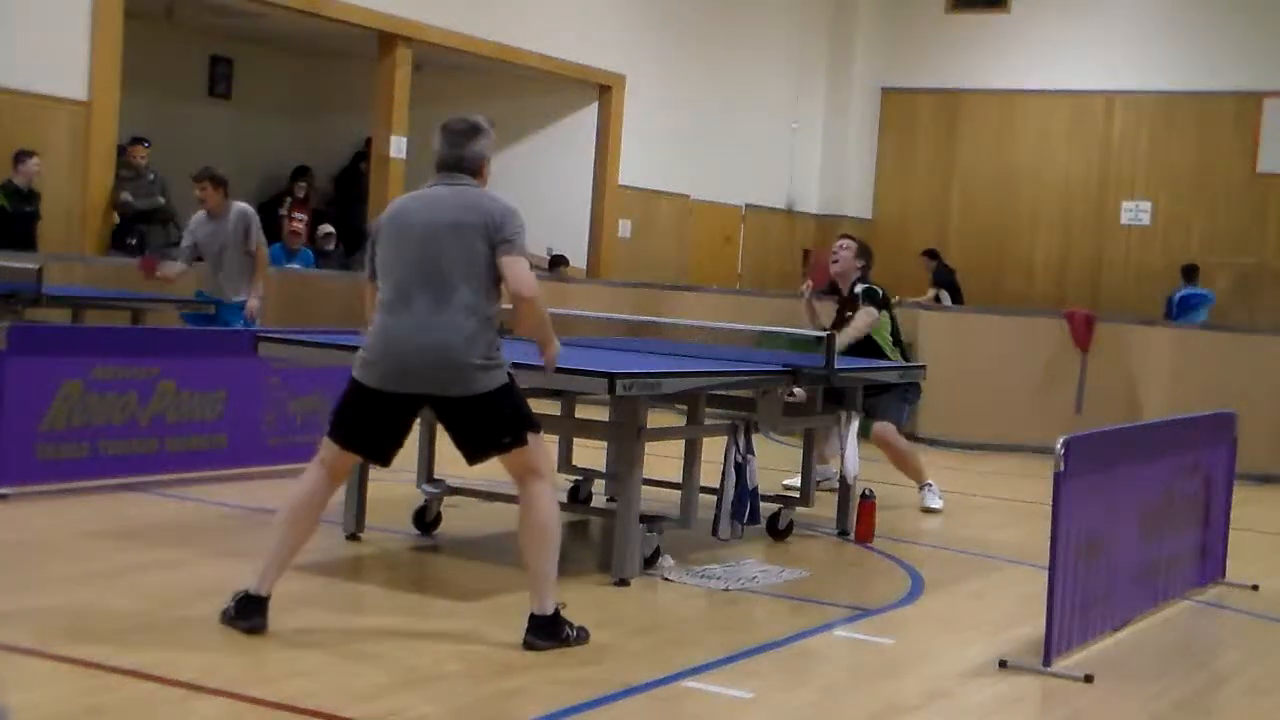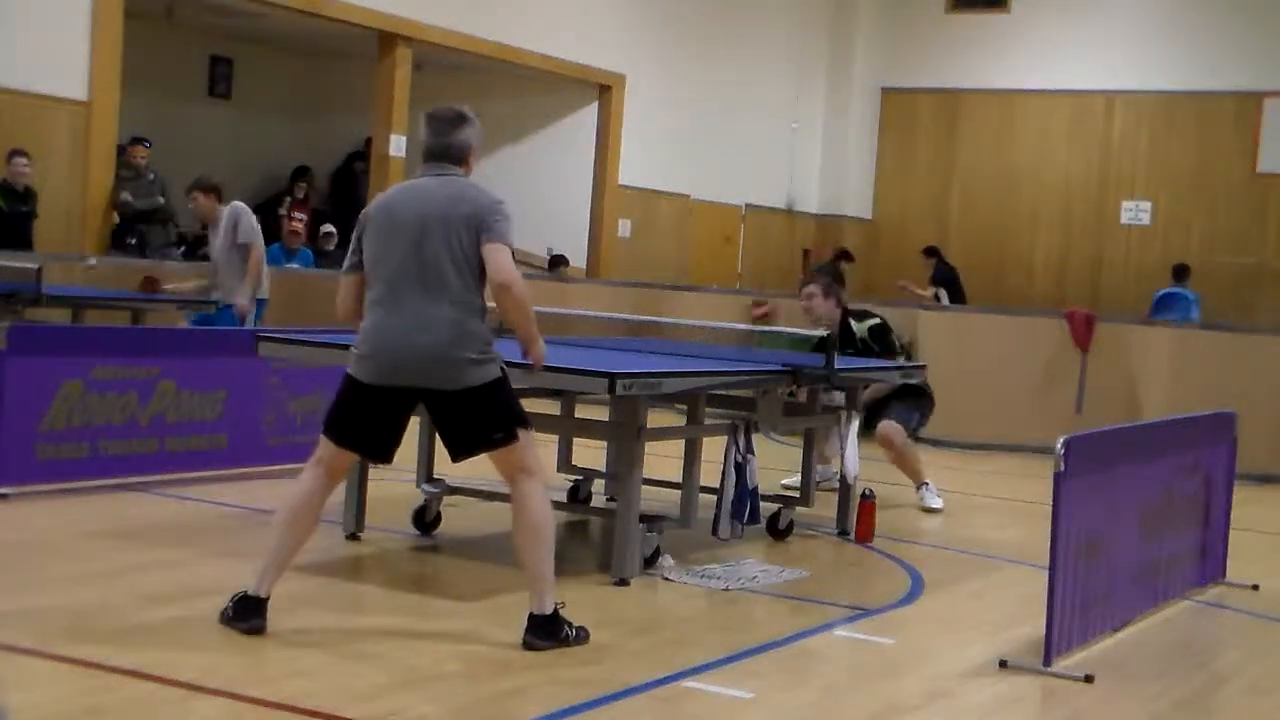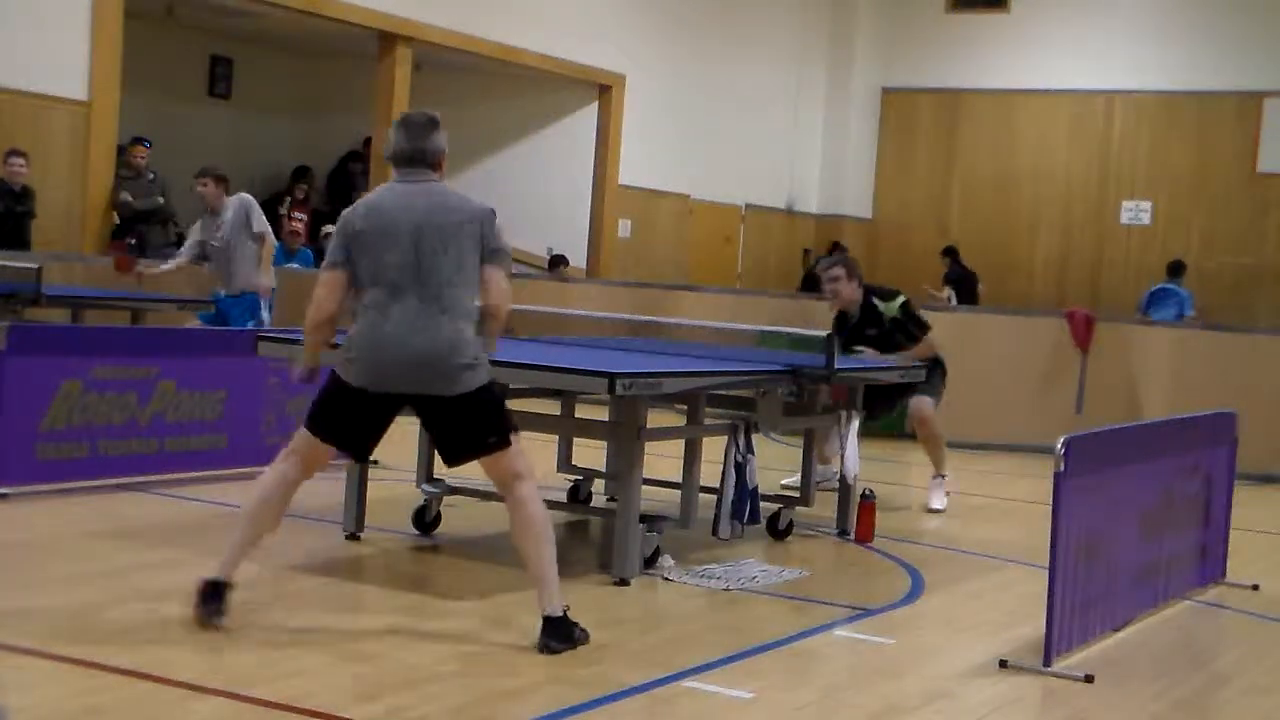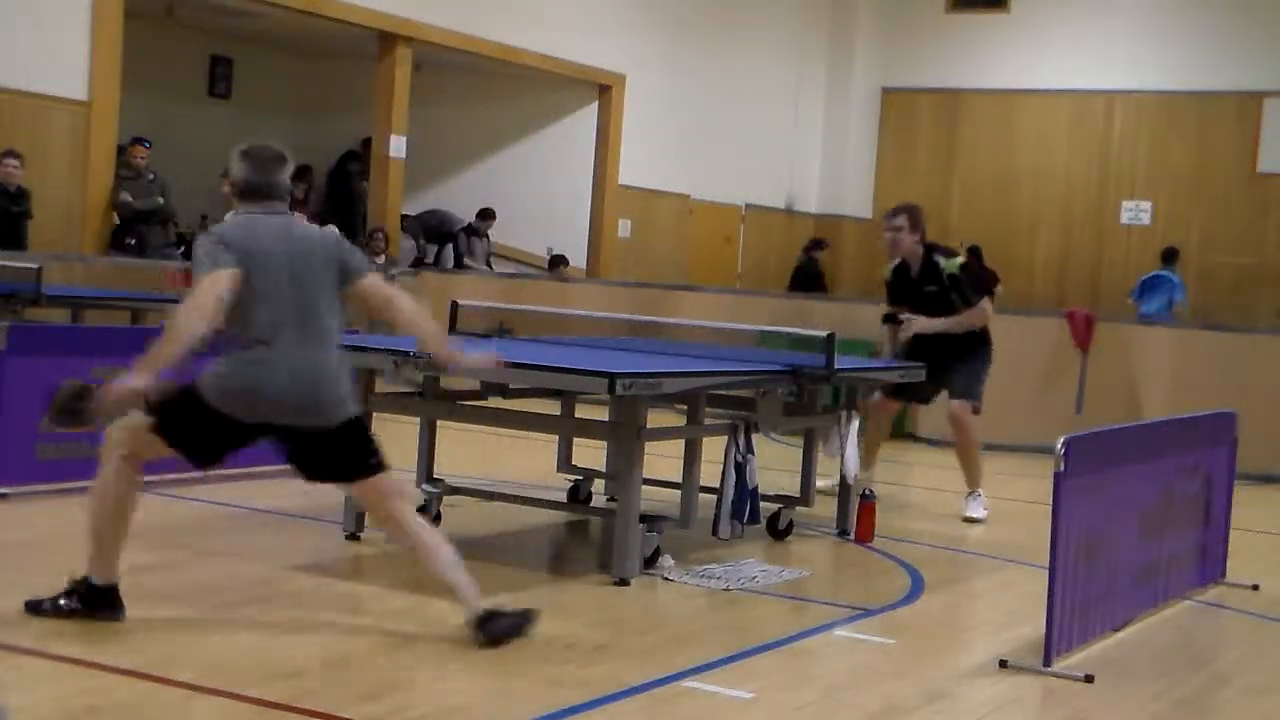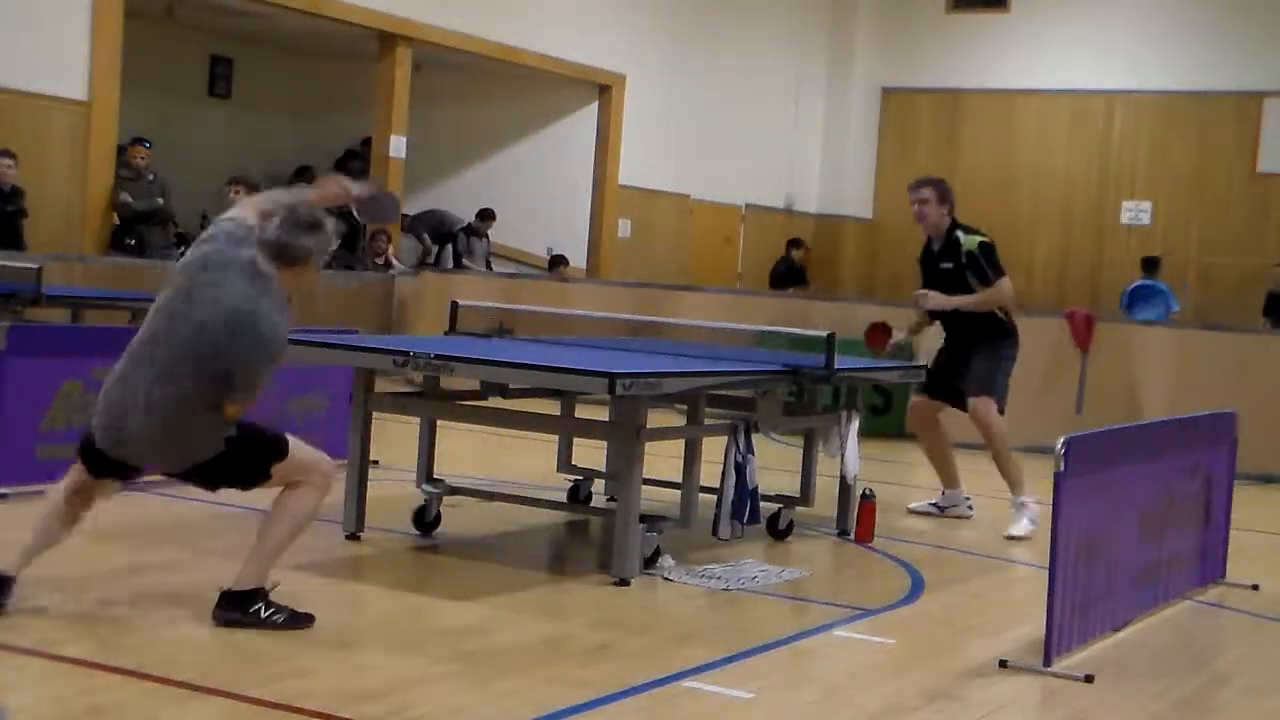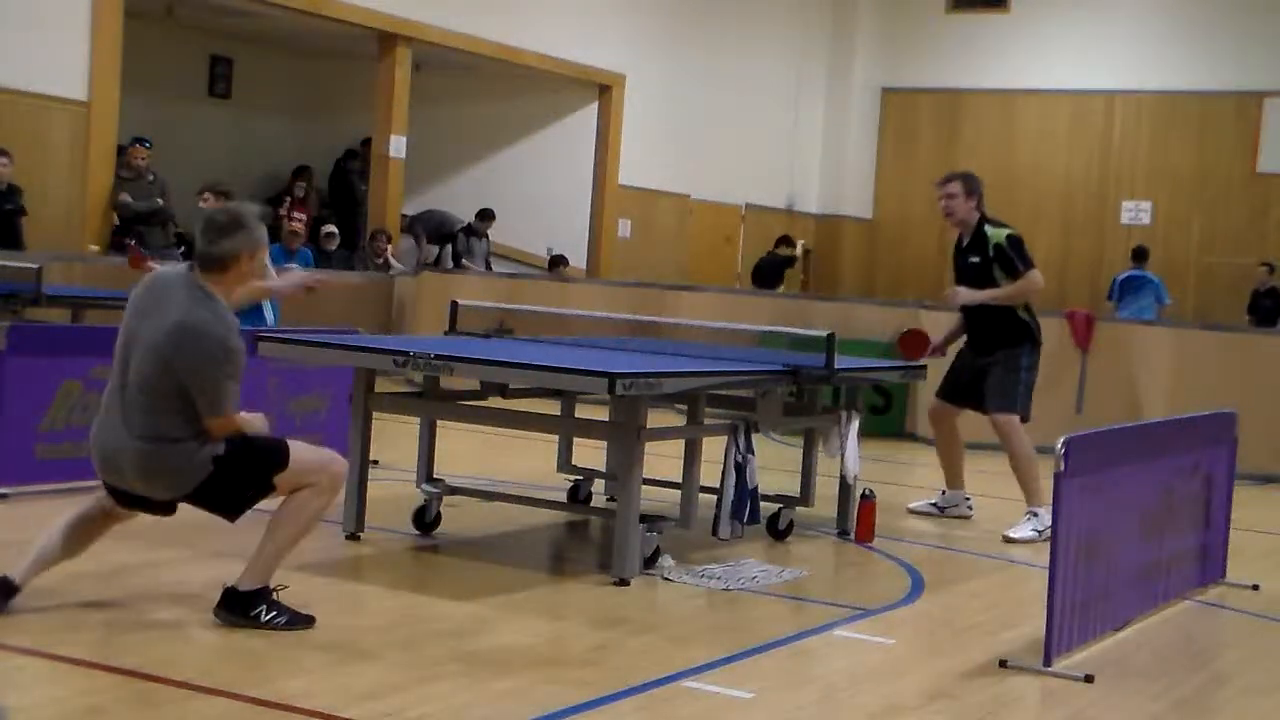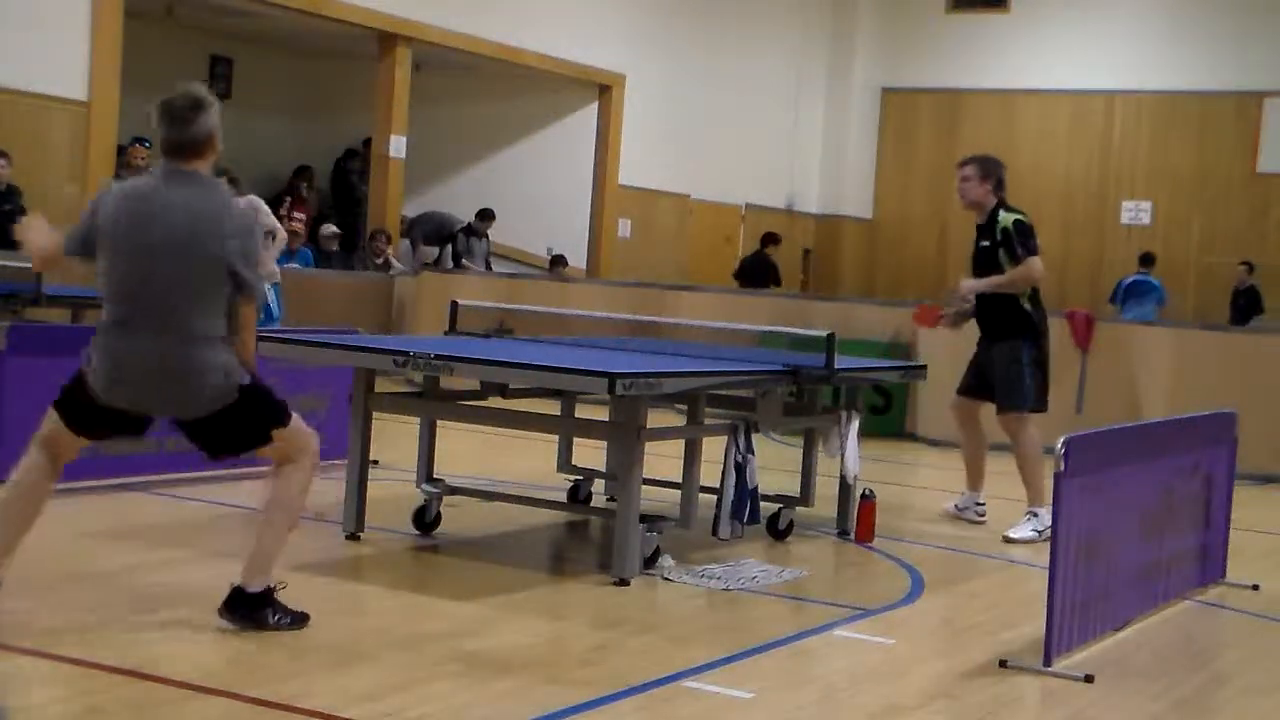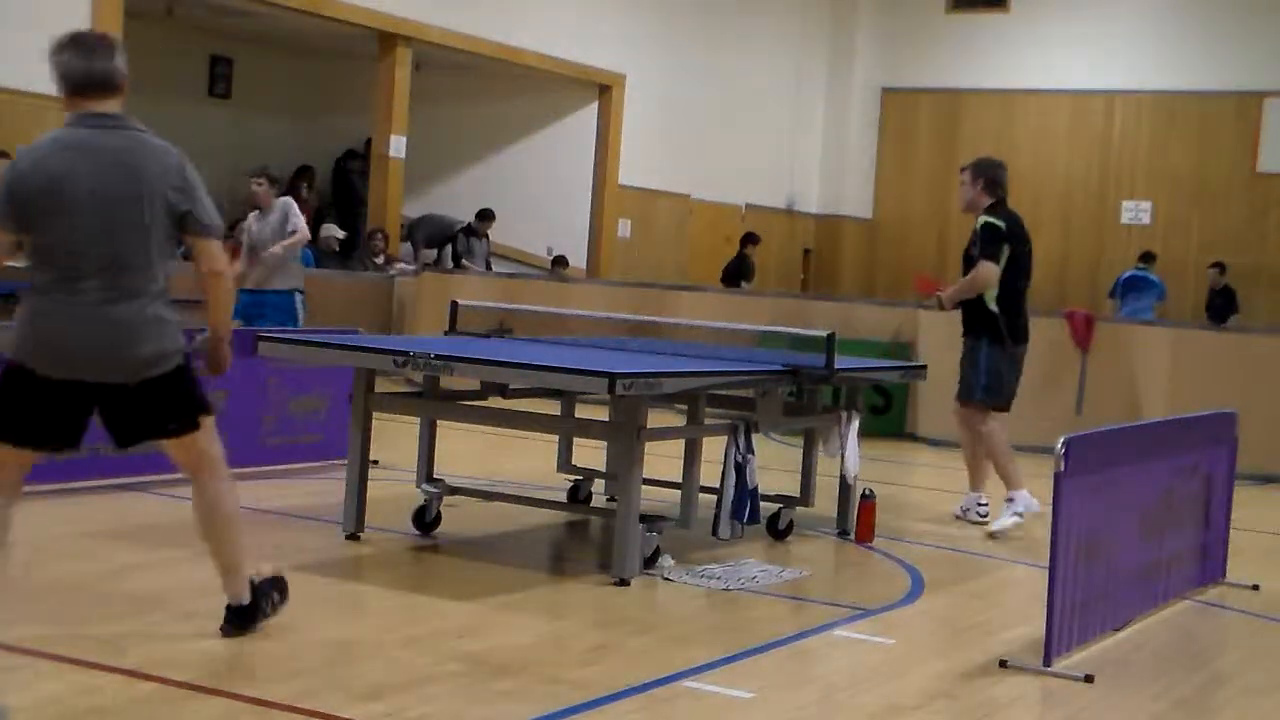
dt=0.3s
person 1, frame 1
left shoulder: (393, 213)
right shoulder: (497, 212)
right elbow: (523, 290)
right wrist: (546, 342)
left hip: (385, 361)
right hip: (467, 365)
left knee: (325, 470)
right knee: (537, 475)
left ankle: (255, 597)
right ankle: (545, 618)
person 1, frame 2
left shoulder: (379, 206)
right shoulder: (482, 203)
left elbow: (346, 307)
right elbow: (504, 279)
right wrist: (532, 340)
left hip: (378, 358)
right hip: (461, 360)
left knee: (322, 469)
right knee: (527, 474)
left ankle: (254, 600)
right ankle: (544, 618)
person 1, frame 3
left shoulder: (358, 214)
right shoulder: (474, 212)
left elbow: (321, 311)
right elbow: (497, 306)
left wrist: (308, 361)
right wrist: (473, 340)
left hip: (370, 365)
right hip: (453, 366)
left knee: (294, 463)
right knee: (518, 482)
left ankle: (218, 584)
right ankle: (554, 620)
person 1, frame 4
left shoulder: (223, 236)
right shoulder: (326, 241)
left elbow: (207, 302)
right elbow: (390, 301)
left wrist: (143, 373)
right wrist: (453, 356)
left hip: (238, 391)
right hip: (324, 398)
left knee: (121, 445)
right knee: (393, 505)
left ankle: (99, 591)
right ankle: (483, 613)
person 1, frame 5
left shoulder: (217, 245)
right shoulder: (266, 327)
left elbow: (248, 207)
right elbow: (233, 410)
left wrist: (321, 192)
left hip: (117, 416)
right hip: (183, 438)
left knee: (81, 485)
right knee: (316, 474)
right ankle: (243, 594)
person 1, frame 6
left shoulder: (161, 279)
right shoulder: (217, 336)
right elbow: (221, 425)
left wrist: (279, 285)
right wrist: (253, 424)
left hip: (113, 449)
right hip: (174, 463)
left knee: (108, 507)
right knee: (329, 471)
right ankle: (247, 595)
person 1, frame 7
left shoulder: (115, 201)
right shoulder: (238, 222)
left elbow: (49, 256)
right elbow: (245, 325)
right wrist: (238, 375)
left hip: (116, 372)
right hip: (201, 380)
left knee: (47, 449)
right knee: (300, 453)
right ankle: (253, 595)
person 1, frame 8
right shoulder: (169, 164)
right elbow: (216, 269)
right wrist: (219, 339)
right hip: (145, 348)
right knee: (207, 467)
right ankle: (243, 600)
person 2, frame 1
left shoulder: (866, 291)
right shoulder: (843, 301)
left elbow: (868, 318)
left wrist: (839, 342)
right wrist: (809, 304)
left hip: (894, 385)
left knee: (882, 432)
left ankle: (927, 486)
right ankle: (825, 471)
person 2, frame 2
left shoulder: (867, 326)
right shoulder: (829, 339)
left wrist: (859, 398)
left hip: (908, 394)
left knee: (887, 432)
left ankle: (925, 487)
right ankle: (825, 471)
person 2, frame 3
left shoulder: (891, 304)
right shoulder: (842, 321)
left elbow: (930, 347)
left wrist: (884, 359)
left hip: (923, 369)
left knee: (921, 411)
left ankle: (940, 480)
right ankle: (827, 471)
person 2, frame 4
left shoulder: (950, 265)
right shoulder: (895, 273)
left elbow: (983, 313)
right elbow: (897, 316)
left wrist: (933, 326)
right wrist: (888, 353)
left hip: (969, 349)
right hip: (925, 349)
left knee: (958, 412)
right knee: (878, 404)
left ankle: (975, 494)
right ankle: (861, 474)
person 2, frame 5
left shoulder: (972, 244)
right shoulder: (927, 251)
left elbow: (1005, 293)
left wrist: (950, 301)
right wrist: (908, 331)
left hip: (993, 341)
right hip: (957, 344)
left knee: (982, 409)
right knee: (919, 410)
left ankle: (1023, 501)
right ankle: (955, 497)
person 2, frame 6
left shoulder: (1000, 237)
right shoulder: (961, 246)
left elbow: (1035, 284)
left wrist: (978, 296)
right wrist: (944, 340)
left hip: (1015, 345)
right hip: (978, 347)
left knee: (1005, 421)
right knee: (940, 412)
left ankle: (1040, 514)
right ankle: (955, 497)
person 2, frame 7
left shoulder: (1010, 222)
right shoulder: (986, 226)
left elbow: (1032, 272)
left wrist: (976, 286)
right wrist: (967, 310)
left hip: (1019, 337)
right hip: (995, 337)
left knee: (1015, 419)
right knee: (964, 407)
left ankle: (1040, 514)
right ankle: (973, 500)
person 2, frame 8
left shoulder: (990, 223)
right shoulder: (1006, 222)
left elbow: (985, 278)
left wrist: (951, 294)
right wrist: (958, 299)
left hip: (991, 335)
right hip: (999, 334)
left knee: (979, 414)
right knee: (968, 413)
left ankle: (1019, 497)
right ankle: (976, 500)
